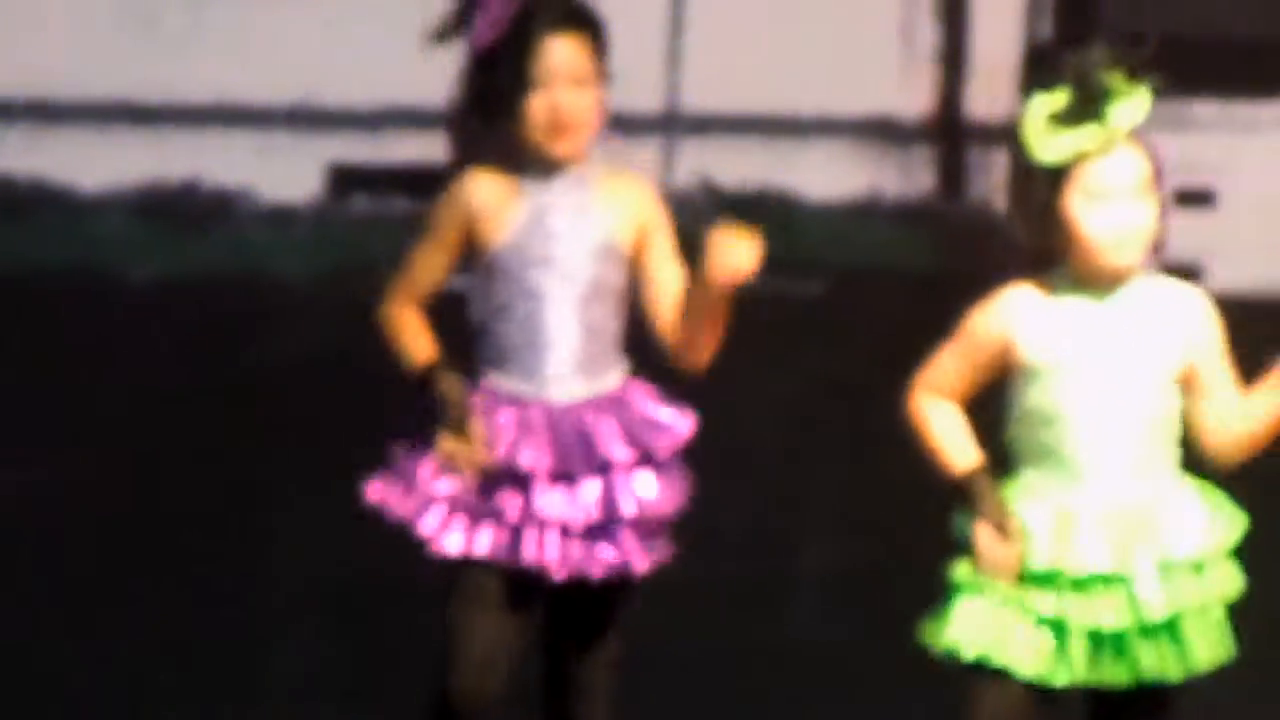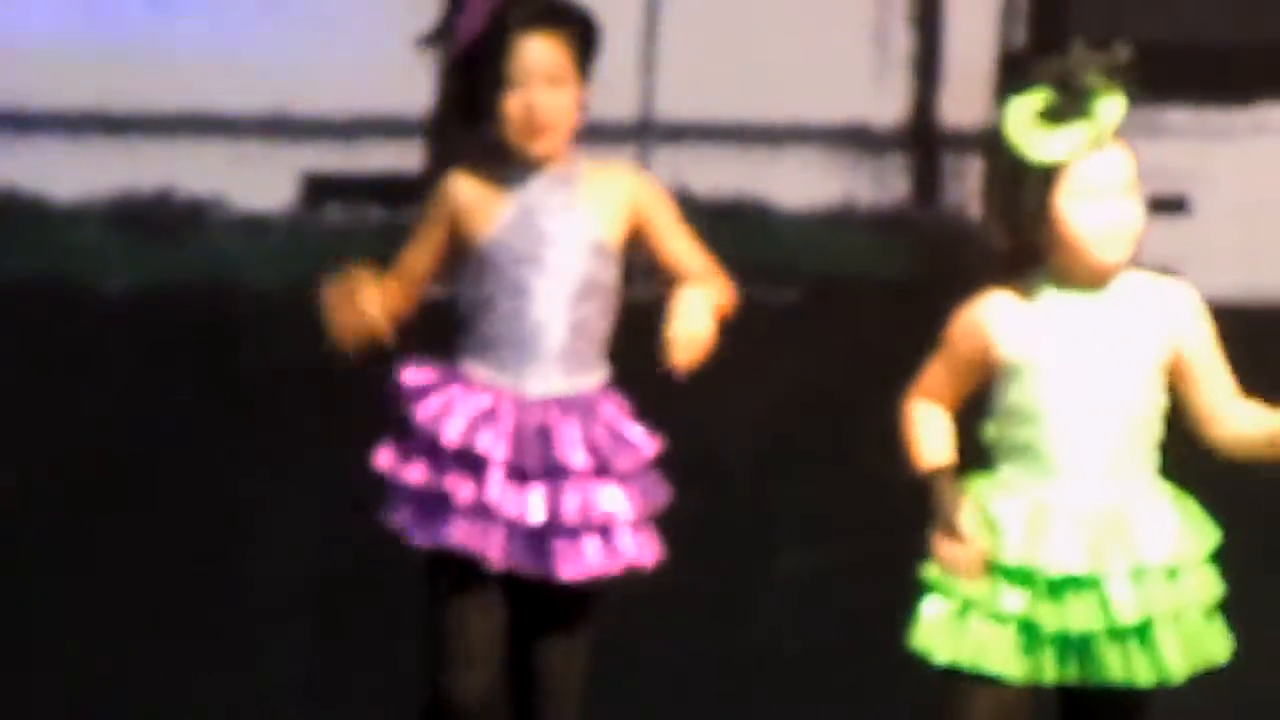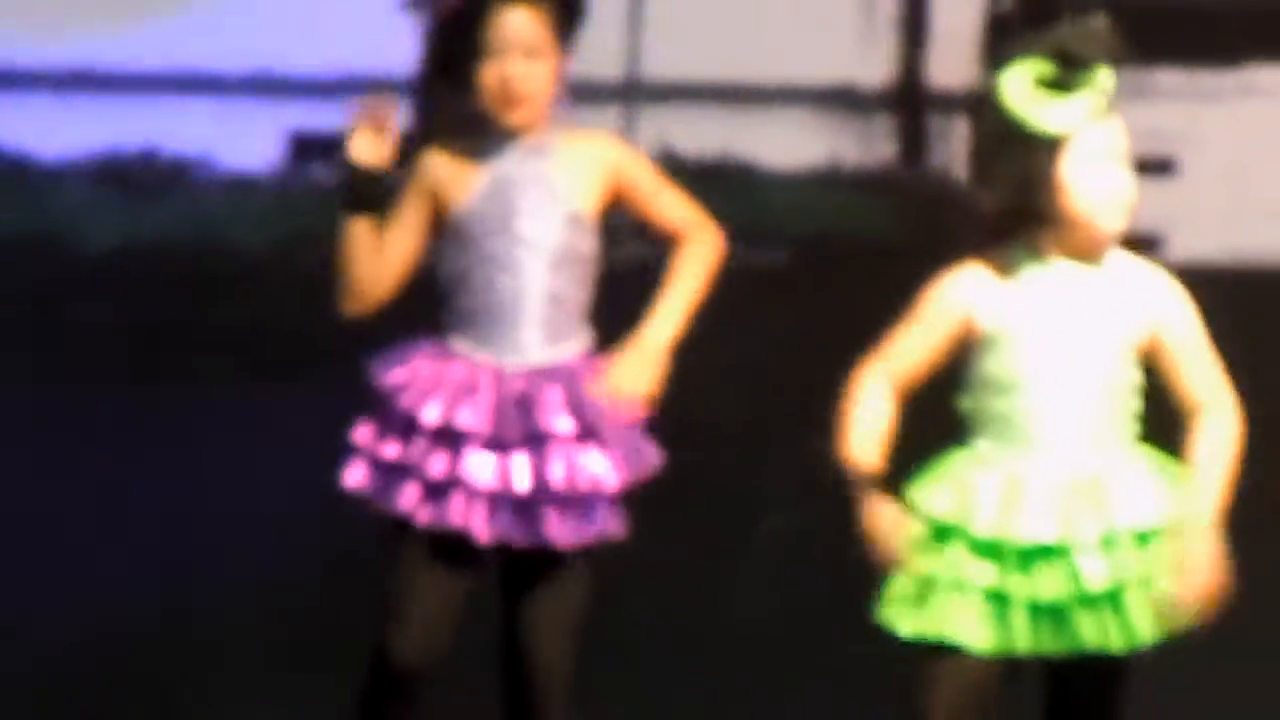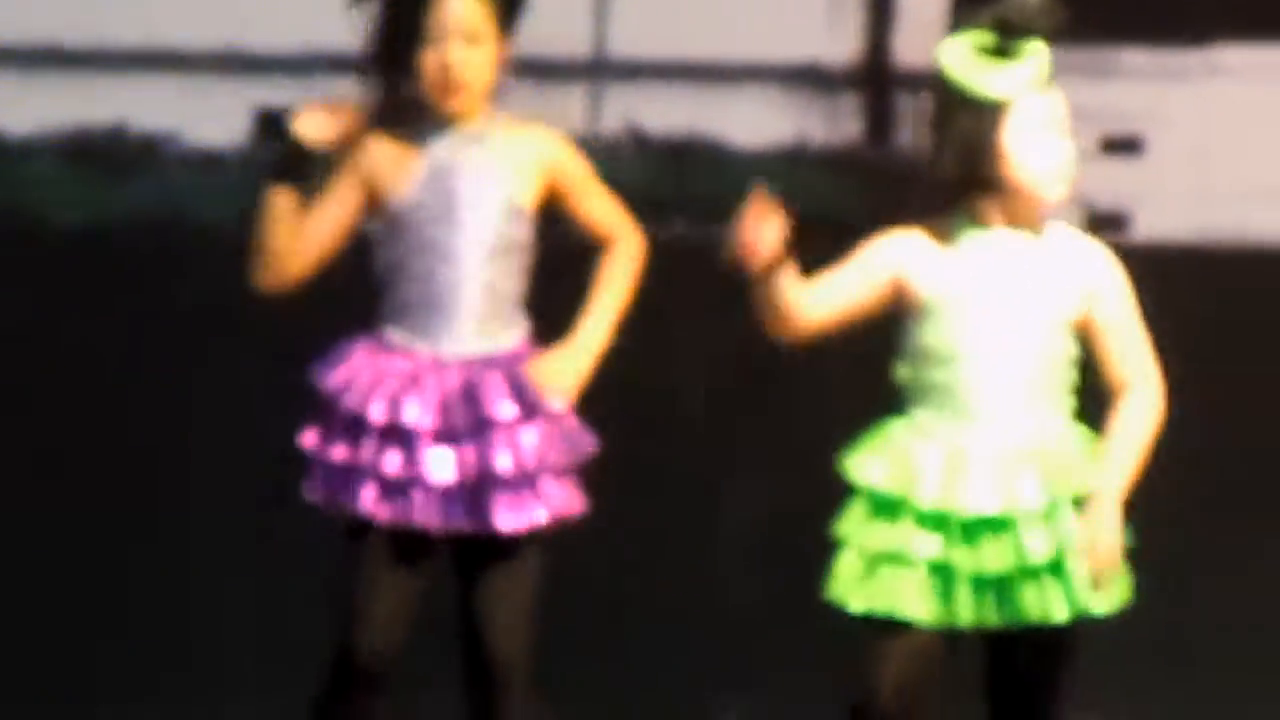
dt=0.2s
person 1, frame 1
left shoulder: (632, 200)
right shoulder: (478, 193)
left elbow: (689, 348)
right elbow: (401, 305)
left wrist: (718, 282)
right wrist: (441, 389)
left hip: (603, 456)
right hip: (503, 457)
person 1, frame 2
left shoulder: (621, 188)
right shoulder: (465, 191)
left elbow: (710, 280)
right elbow: (392, 300)
left wrist: (695, 306)
right wrist: (359, 309)
left hip: (574, 453)
right hip: (477, 443)
person 1, frame 3
left shoulder: (599, 157)
right shoulder: (438, 166)
left elbow: (702, 237)
right elbow: (361, 294)
left wrist: (652, 345)
right wrist: (362, 183)
left hip: (560, 424)
right hip: (458, 420)
right knee: (407, 652)
person 1, frame 4
left shoulder: (537, 147)
right shoulder: (379, 156)
left elbow: (625, 240)
right elbow: (275, 269)
left wrist: (581, 352)
right wrist: (290, 161)
left hip: (502, 418)
right hip: (399, 416)
left knee: (501, 650)
right knee: (370, 648)
person 2, frame 1
left shoulder: (1185, 312)
right shoulder: (1014, 314)
left elbow: (1223, 433)
right elbow: (930, 396)
right wrist: (979, 491)
left hip: (1152, 571)
right hip: (1037, 569)
person 2, frame 2
left shoulder: (1170, 308)
right shoulder: (995, 315)
right elbow: (927, 402)
right wrist: (944, 492)
left hip: (1126, 571)
right hip: (1010, 568)
person 2, frame 3
left shoulder: (1150, 291)
right shoulder: (976, 288)
left elbow: (1216, 408)
right elbow: (881, 377)
left wrist: (1202, 523)
right wrist: (870, 486)
left hip: (1106, 543)
right hip: (986, 540)
person 2, frame 4
left shoulder: (1086, 262)
right shoulder: (916, 253)
left elbow: (1140, 388)
right elbow: (795, 316)
left wrist: (1106, 500)
left hip: (1042, 513)
right hip: (925, 508)
